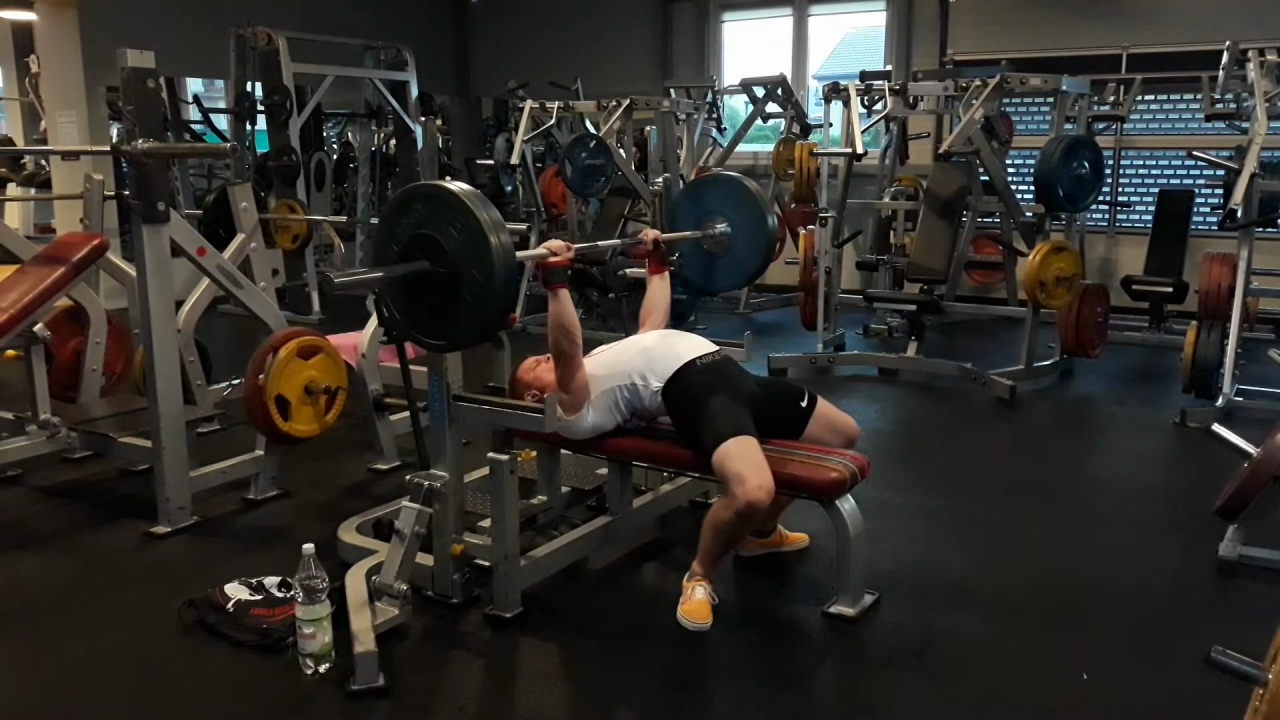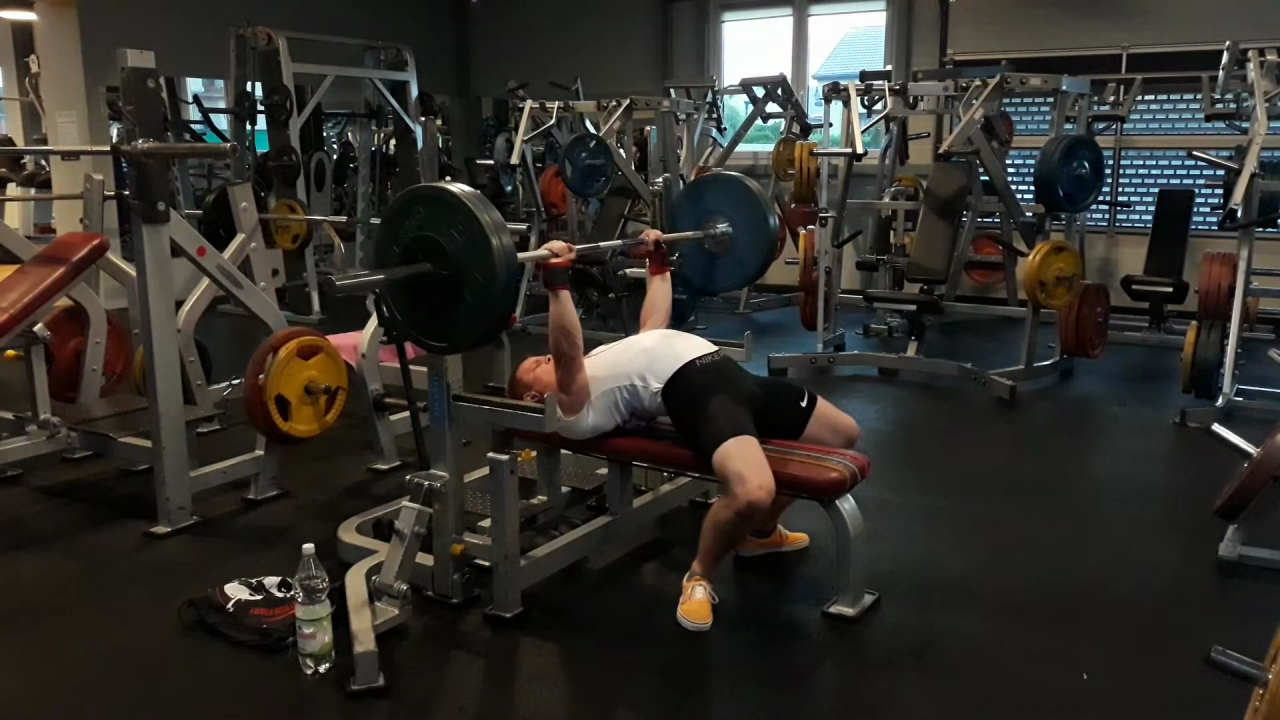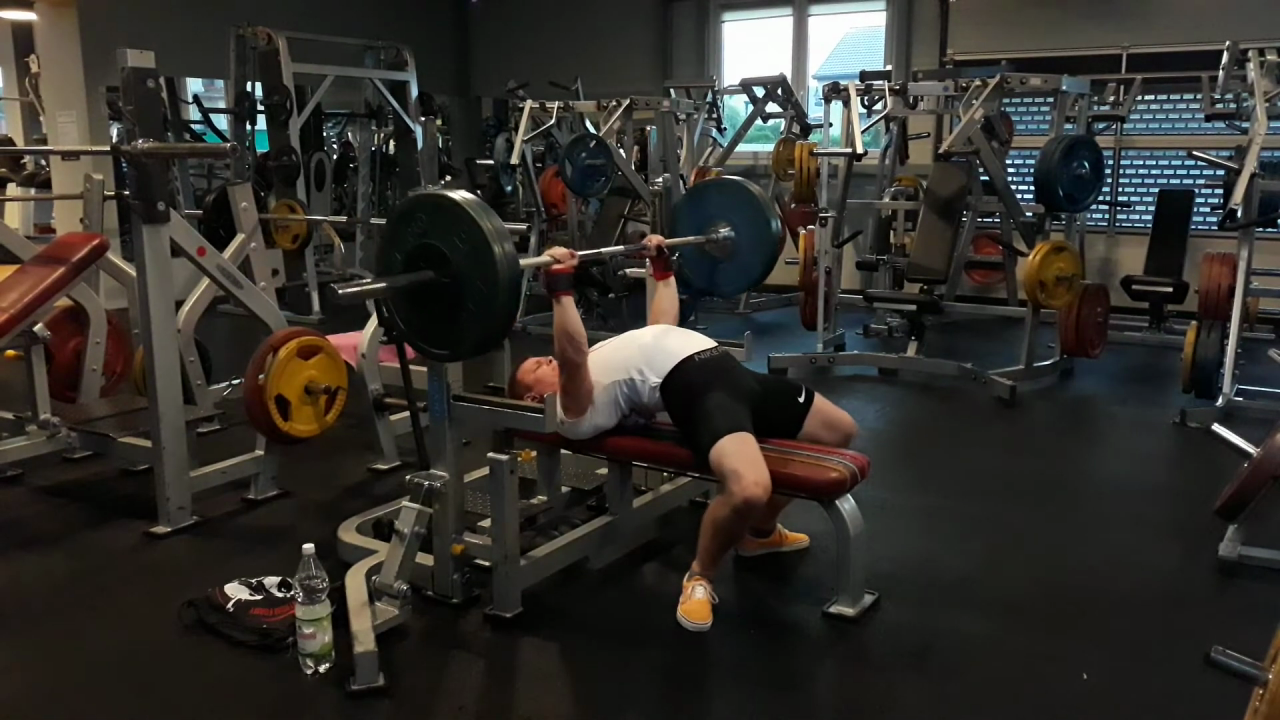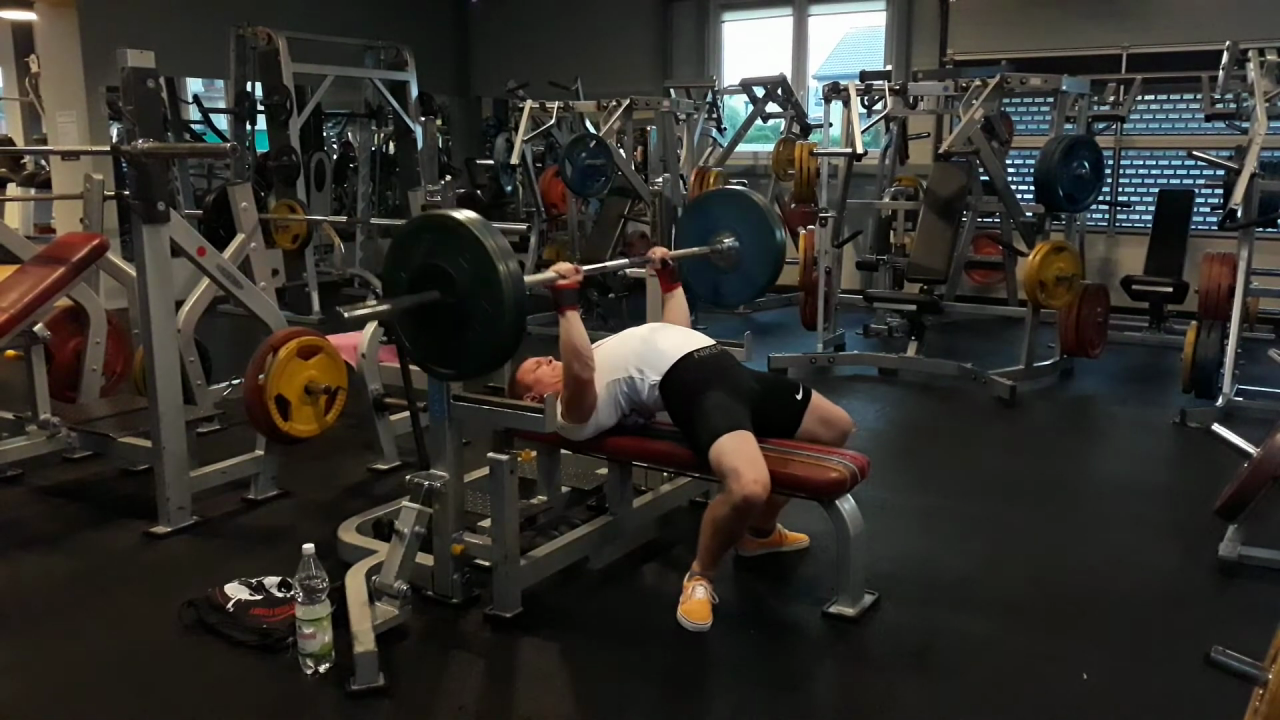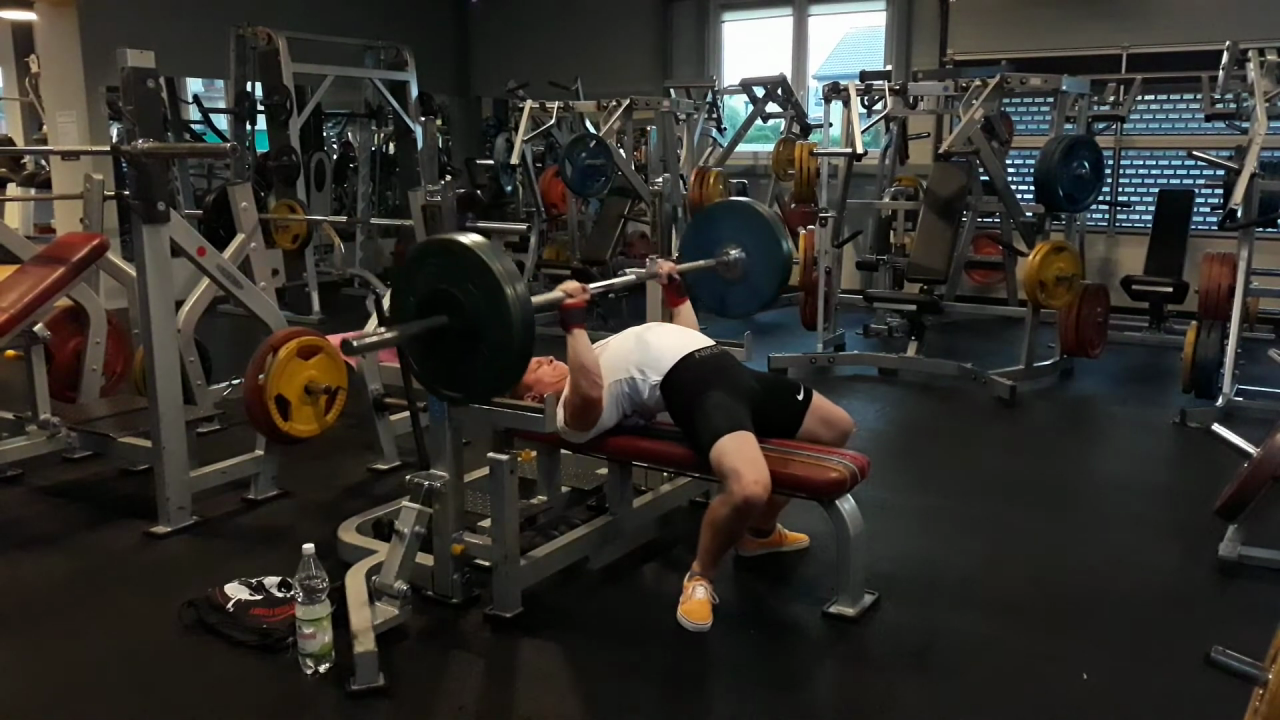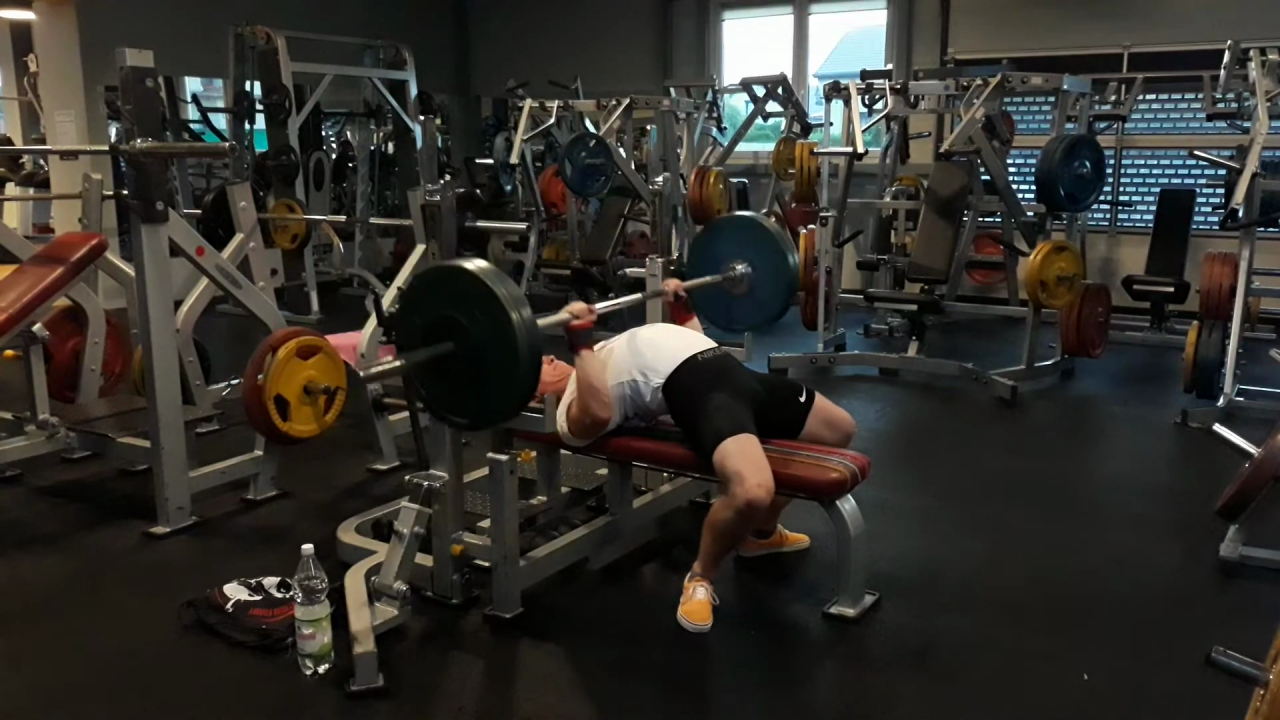
dt=0.2s
person 1, frame 1
left shoulder: (602, 367)
right shoulder: (575, 411)
left elbow: (653, 324)
right elbow: (566, 350)
left wrist: (657, 260)
right wrist: (555, 279)
left knee: (843, 436)
right knee: (752, 494)
left ankle: (761, 532)
right ankle: (699, 577)
person 1, frame 2
left shoulder: (602, 369)
right shoulder: (574, 411)
left elbow: (654, 323)
right elbow: (567, 351)
left wrist: (658, 261)
right wrist: (557, 281)
left knee: (843, 436)
right knee: (753, 493)
left ankle: (761, 533)
right ankle: (699, 577)
person 1, frame 3
left shoulder: (604, 369)
right shoulder: (573, 410)
left elbow: (664, 325)
right elbow: (573, 358)
left wrist: (662, 265)
right wrist: (560, 288)
left knee: (841, 432)
right knee: (749, 490)
left ankle: (760, 532)
right ankle: (699, 577)
person 1, frame 4
left shoulder: (607, 364)
right shoulder: (572, 410)
left elbow: (676, 329)
right elbow: (581, 374)
left wrist: (668, 276)
right wrist: (565, 301)
left knee: (838, 430)
right knee: (748, 488)
left ankle: (760, 531)
right ankle: (699, 577)
person 1, frame 5
left shoulder: (604, 363)
right shoulder: (569, 409)
left elbow: (687, 336)
right elbow: (590, 393)
left wrist: (675, 290)
right wrist: (572, 320)
left knee: (837, 431)
right knee: (749, 490)
left ankle: (759, 531)
right ankle: (699, 577)
person 1, frame 6
left shoulder: (603, 363)
right shoulder: (569, 405)
right elbow: (598, 413)
left wrist: (683, 306)
right wrist: (579, 338)
left knee: (840, 431)
right knee: (753, 493)
left ankle: (760, 532)
right ankle: (699, 578)
